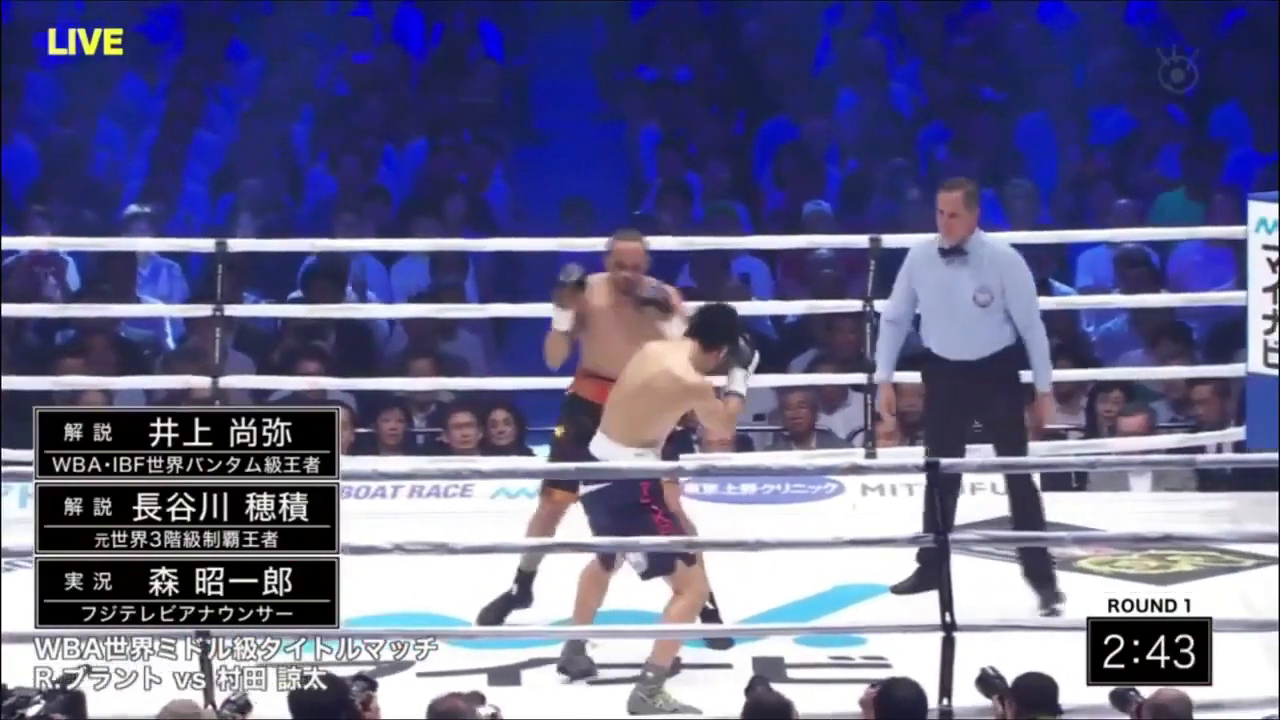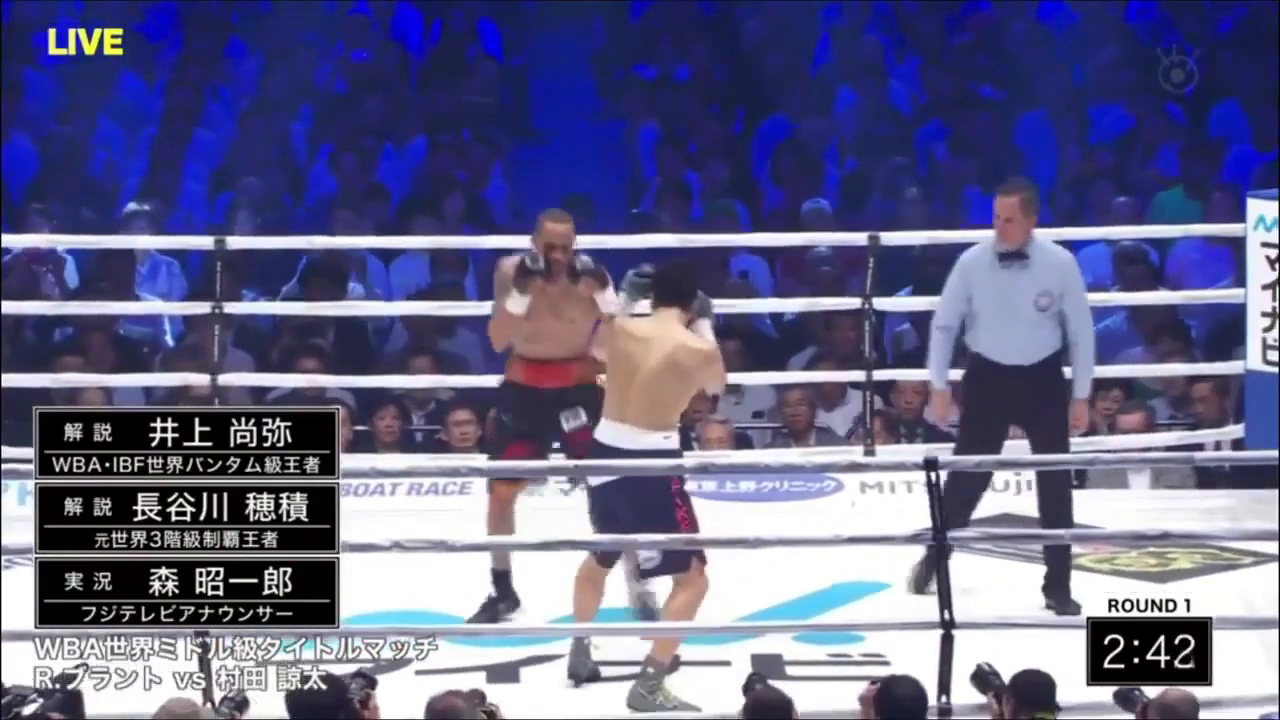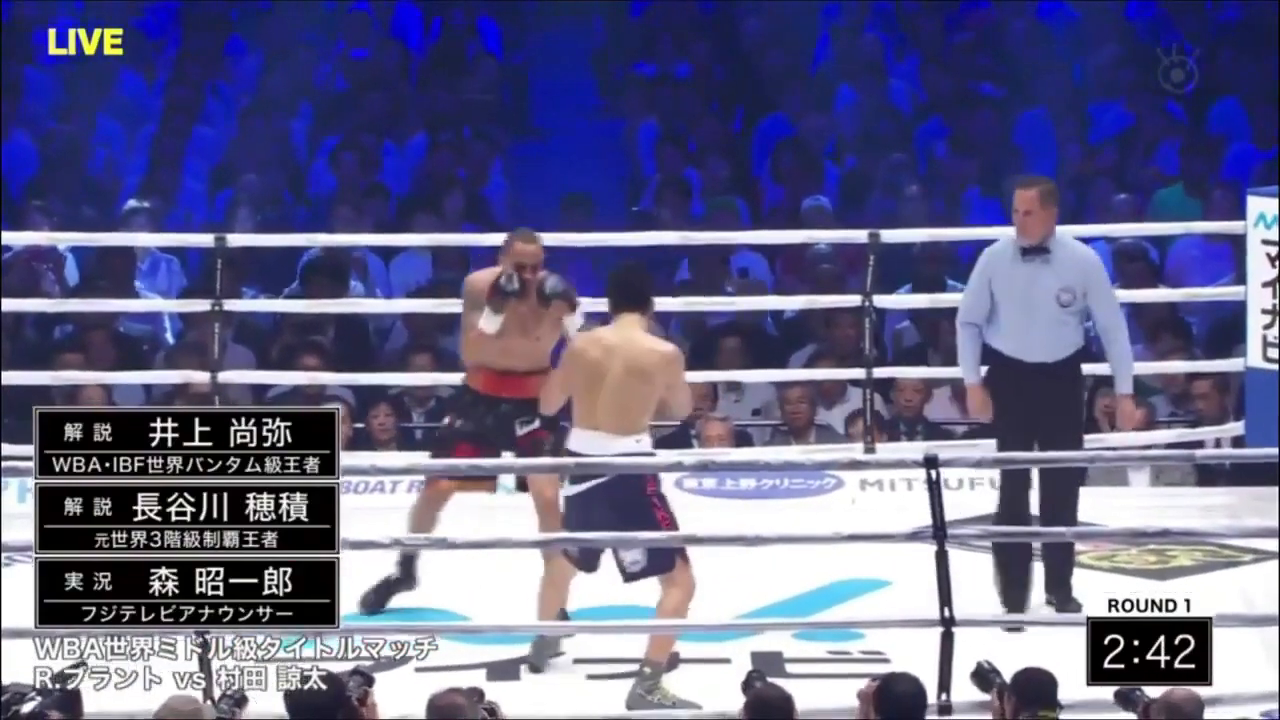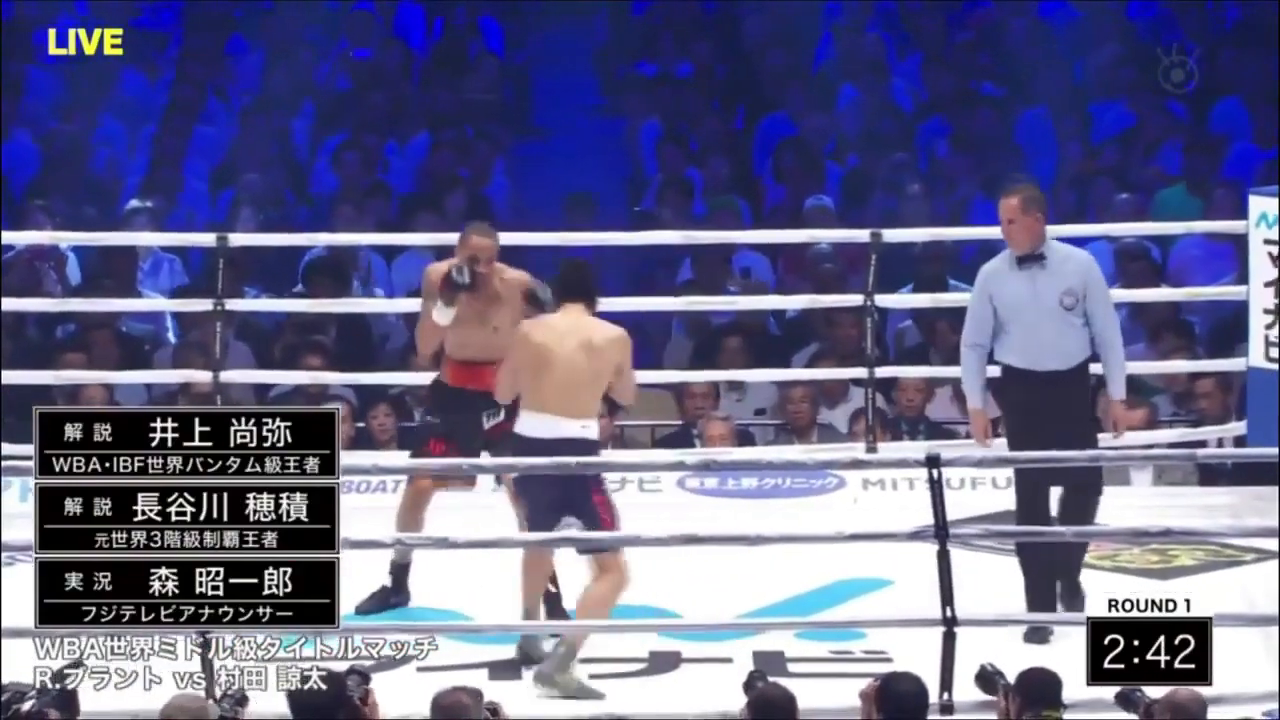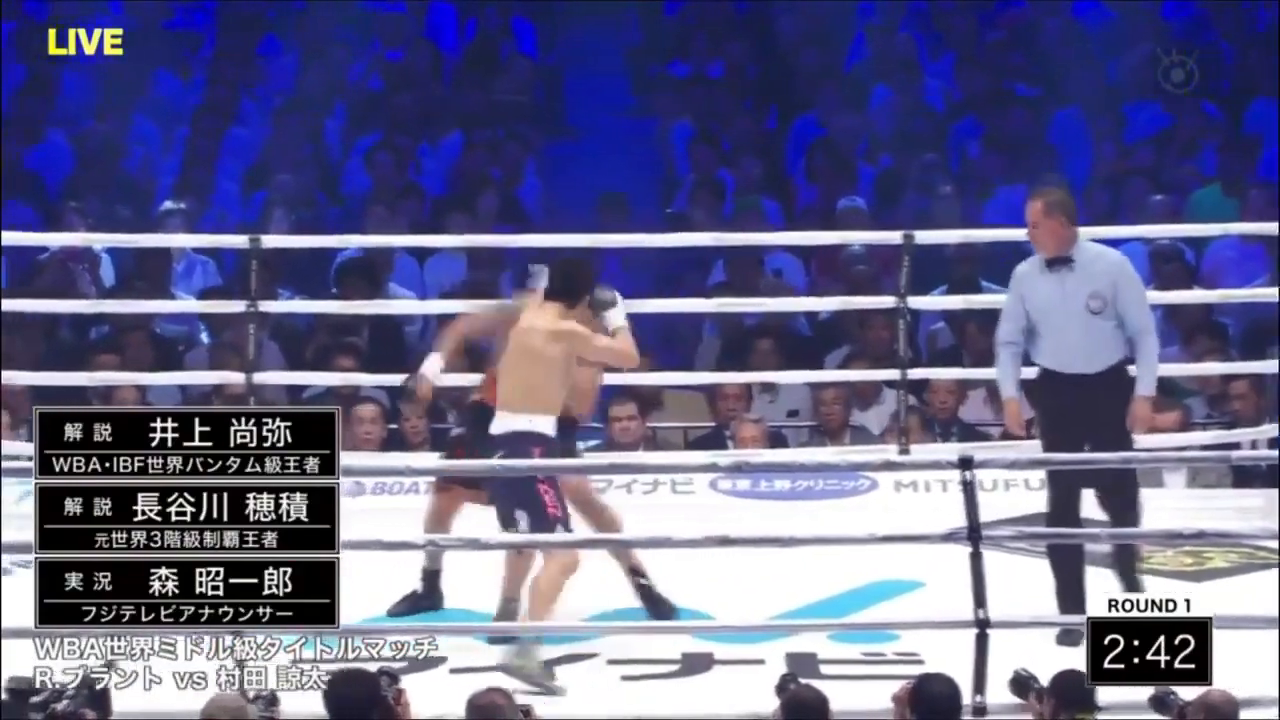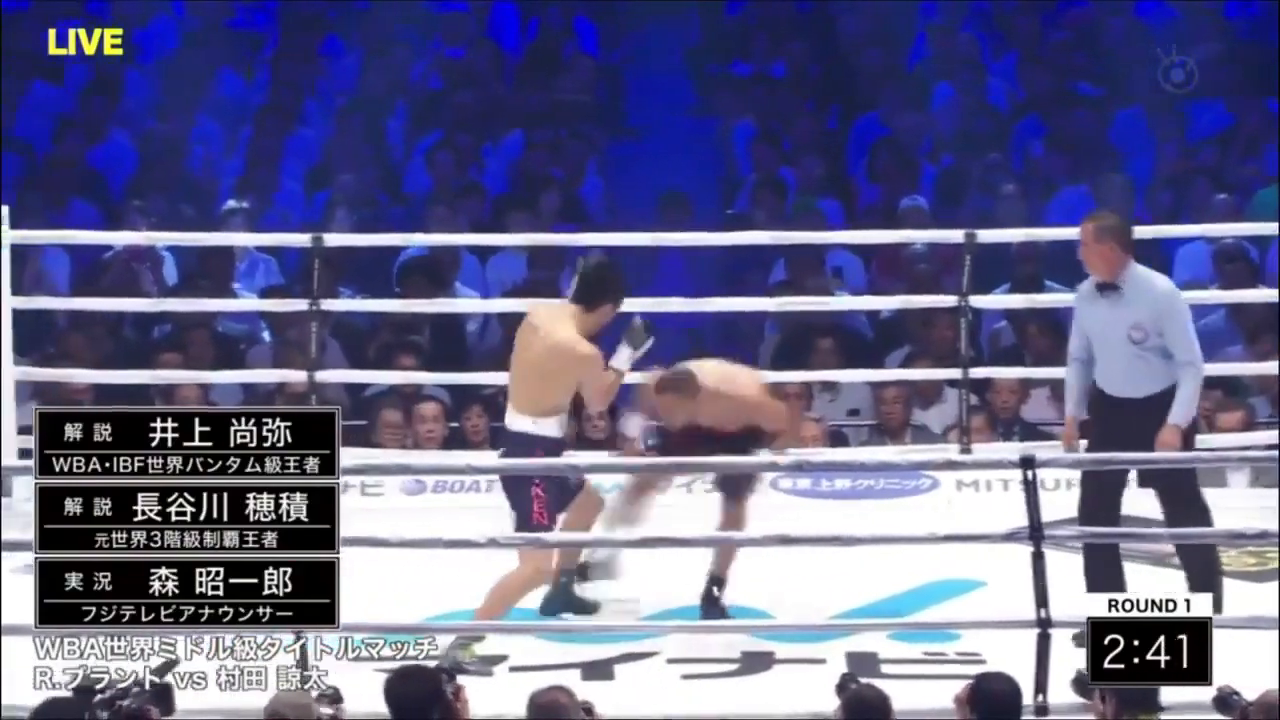
dt=0.3s
person 1, frame 1
left shoulder: (1004, 260)
right shoulder: (920, 258)
left elbow: (1030, 326)
right elbow: (895, 319)
left wrist: (1043, 389)
right wrist: (885, 379)
left hip: (995, 373)
right hip: (944, 374)
left knee: (1016, 472)
right knee: (940, 474)
left ankle: (1041, 578)
right ankle: (931, 566)
person 1, frame 2
left shoulder: (1060, 263)
right shoulder: (972, 262)
left elbow: (1080, 331)
right elbow: (945, 325)
left wrist: (1081, 394)
right wrist: (939, 386)
left hip: (1042, 378)
right hip: (987, 377)
left knee: (1055, 483)
right knee: (966, 474)
left ankle: (1057, 585)
right ankle: (933, 557)
person 1, frame 3
left shoulder: (1083, 260)
right shoulder: (994, 258)
left elbow: (1112, 325)
right elbow: (969, 322)
left wrist: (1124, 391)
right wrist: (973, 382)
left hip: (1061, 378)
right hip: (1008, 377)
left knee: (1063, 483)
right knee: (1014, 482)
left ankle: (1059, 583)
right ankle: (1013, 593)
person 1, frame 4
left shoulder: (1080, 264)
right shoulder: (992, 275)
left elbow: (1108, 332)
right elbow: (973, 344)
left wrist: (1117, 395)
right wrist: (976, 405)
left hip: (1074, 386)
right hip: (1021, 390)
left knee: (1085, 485)
right knee: (1031, 497)
left ankle: (1066, 573)
right ankle: (1041, 606)
person 1, frame 5
left shoulder: (1111, 265)
right shoulder: (1025, 275)
left elbow: (1144, 332)
right elbow: (1009, 341)
left wrist: (1144, 393)
right wrist: (1010, 396)
left hip: (1108, 387)
right hip: (1056, 391)
left knee: (1120, 489)
right knee: (1063, 498)
left ankle: (1126, 568)
right ankle: (1072, 610)
person 1, frame 6
left shoulder: (1160, 293)
right shoulder: (1086, 295)
left elbow: (1191, 362)
right elbow: (1078, 358)
left wrist: (1178, 423)
right wrist: (1073, 413)
left hip: (1160, 411)
right hip: (1110, 410)
left knee: (1183, 508)
right knee: (1095, 508)
left ankle: (1207, 594)
person 2, frame 1
left shoulder: (651, 349)
right shoulder: (692, 382)
right elbow: (724, 427)
right wrist: (741, 375)
right hip: (628, 484)
left knee: (606, 560)
right knee: (693, 585)
left ankle: (574, 651)
right ankle: (648, 689)
person 2, frame 2
left shoulder: (621, 330)
right shoulder: (702, 350)
left elbow: (600, 350)
right elbow: (715, 388)
left wrist: (626, 296)
right wrist: (705, 323)
left hip: (606, 458)
right hip: (653, 468)
left knee: (597, 560)
right knee: (692, 580)
left ankle: (579, 653)
right ankle: (648, 685)
person 2, frame 3
left shoulder: (581, 345)
right shoulder: (665, 354)
left elbow: (548, 403)
right elbow: (681, 410)
right hip: (627, 474)
left knee: (567, 561)
right knee: (679, 581)
left ankle: (542, 645)
right ankle: (648, 685)
person 2, frame 4
left shoulder: (530, 331)
right shoulder: (614, 337)
left elbow: (502, 393)
right elbow: (626, 397)
left hip: (527, 448)
right hip: (573, 455)
left knee: (540, 540)
right knee: (612, 571)
left ankle: (530, 635)
right ankle: (559, 663)
person 2, frame 5
left shoulder: (524, 322)
right shoulder: (567, 332)
right elbow: (628, 358)
right wrist: (614, 312)
left hip: (504, 447)
right hip: (528, 449)
left knee: (525, 536)
right knee: (563, 556)
left ankle: (517, 635)
right ankle: (525, 651)
person 2, frame 6
left shoulder: (538, 315)
right shoulder: (579, 351)
right elbow: (598, 401)
left wrist: (577, 287)
right wrist: (627, 354)
left hip: (532, 440)
right hip: (532, 450)
left knee: (588, 501)
right knee: (537, 565)
left ankle: (562, 590)
right ankle: (463, 644)
person 3, frame 1
left shoulder: (665, 297)
right shoulder: (587, 291)
right elbow: (553, 362)
left wrist: (667, 319)
right wrist: (563, 309)
right hip: (589, 405)
right knee: (552, 504)
right ankle: (520, 588)
person 3, frame 2
left shoulder: (593, 271)
right shoulder: (510, 269)
right elbow: (499, 342)
left wrist: (600, 286)
right wrist: (520, 290)
left hip: (578, 389)
right hip: (524, 389)
right knee: (501, 493)
left ankle: (638, 587)
right ankle: (502, 592)
person 3, frame 3
left shoulder: (553, 291)
right shoulder: (478, 285)
right elbow: (469, 354)
left wrist: (568, 310)
right wrist: (494, 308)
left hip: (533, 400)
right hip: (480, 396)
left knee: (547, 497)
right knee: (434, 490)
right ankle: (403, 572)
person 3, frame 4
left shoulder: (519, 284)
right shoulder: (437, 276)
right elbow: (425, 348)
left wrist: (541, 310)
right wrist: (447, 301)
right hip: (455, 390)
right knee: (417, 488)
left ankle: (549, 589)
right ankle: (397, 583)
person 3, frame 5
right shoulder: (520, 315)
left elbow: (582, 408)
right elbow: (463, 328)
right wrist: (433, 364)
right hip: (493, 408)
left knee: (584, 498)
right knee: (445, 497)
left ankle: (641, 583)
right ankle: (429, 588)
person 3, frame 6
left shoulder: (741, 397)
right shoulder: (659, 388)
left elbow: (785, 424)
right wrist: (635, 432)
left hip: (749, 428)
right hip: (704, 425)
left knee: (734, 506)
right knee: (644, 482)
left ankle: (713, 591)
right ankle: (606, 554)
